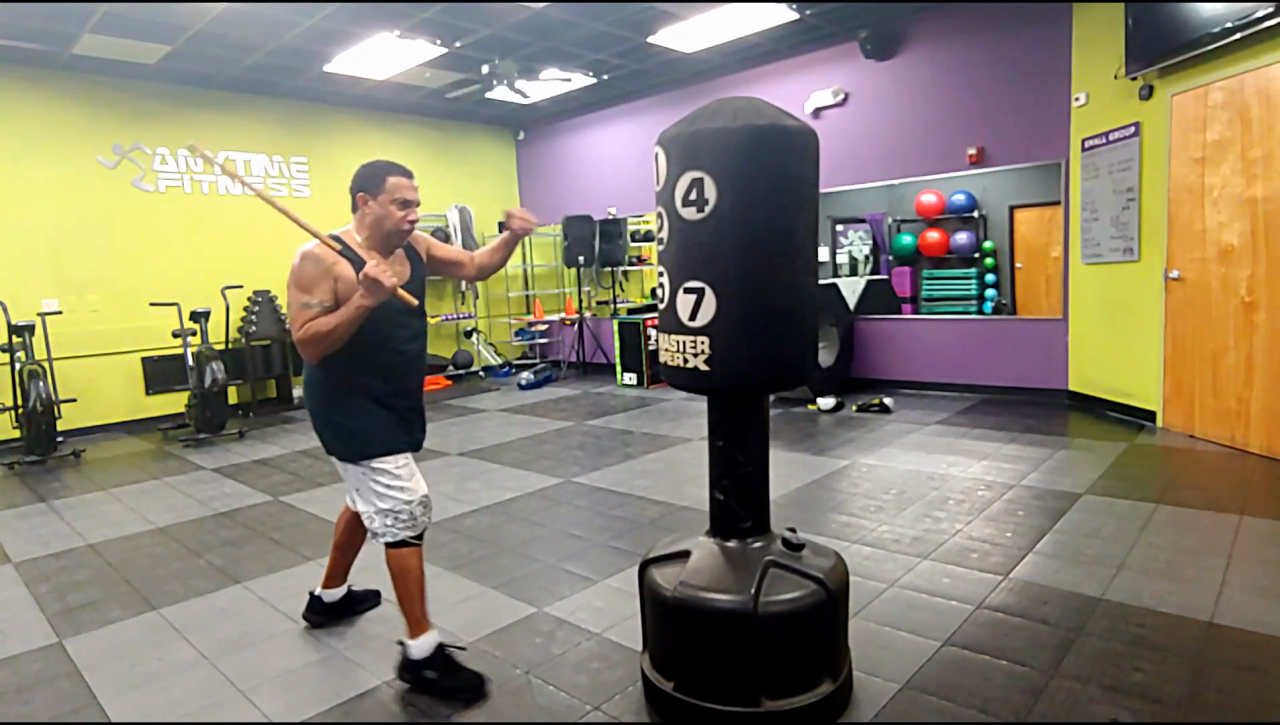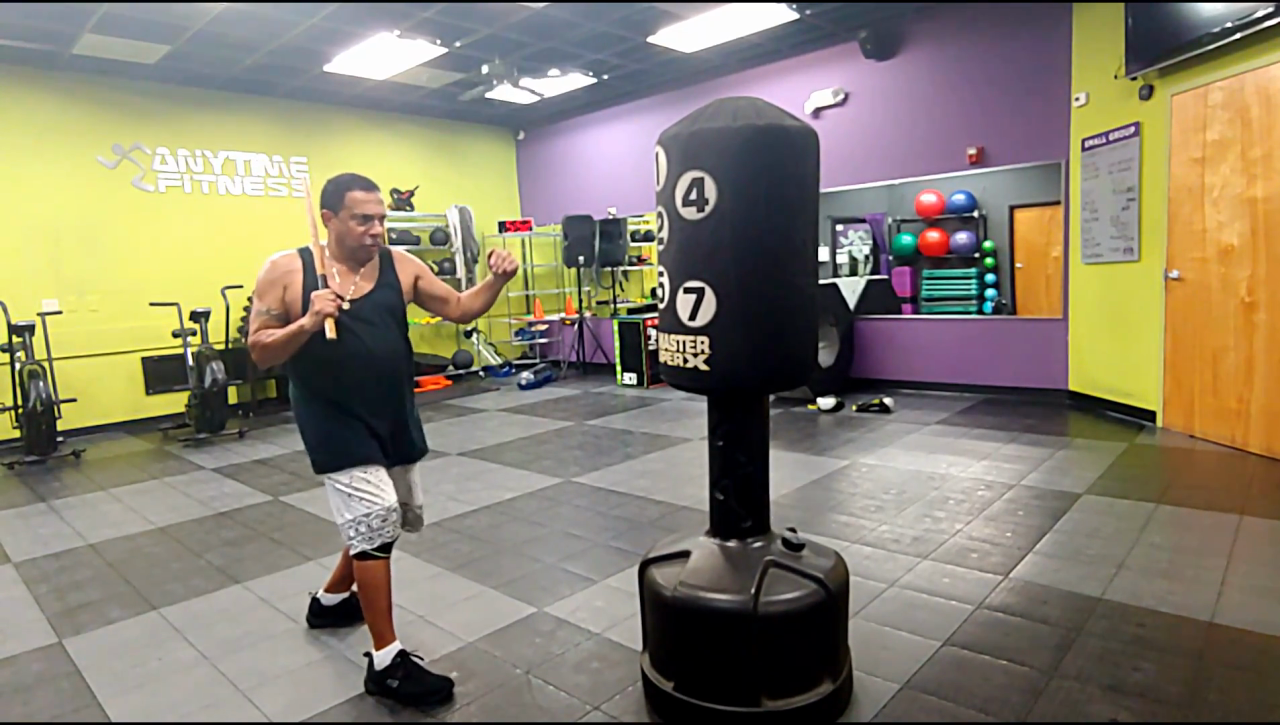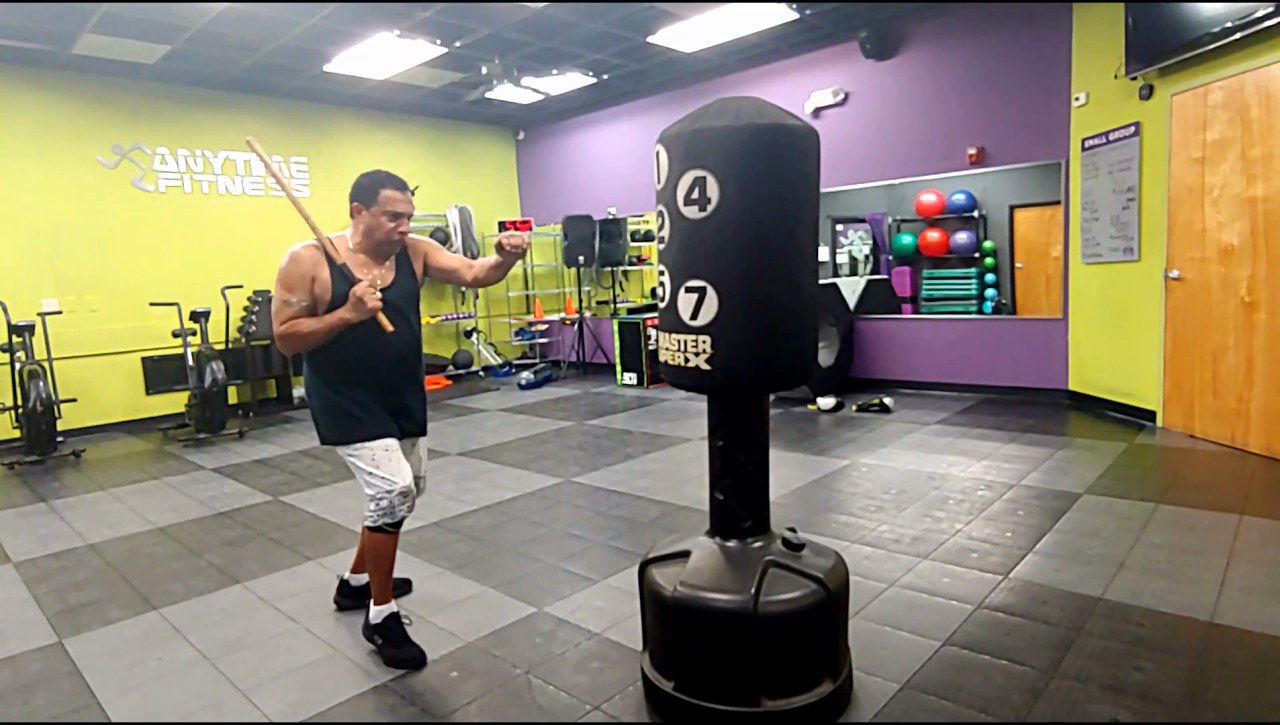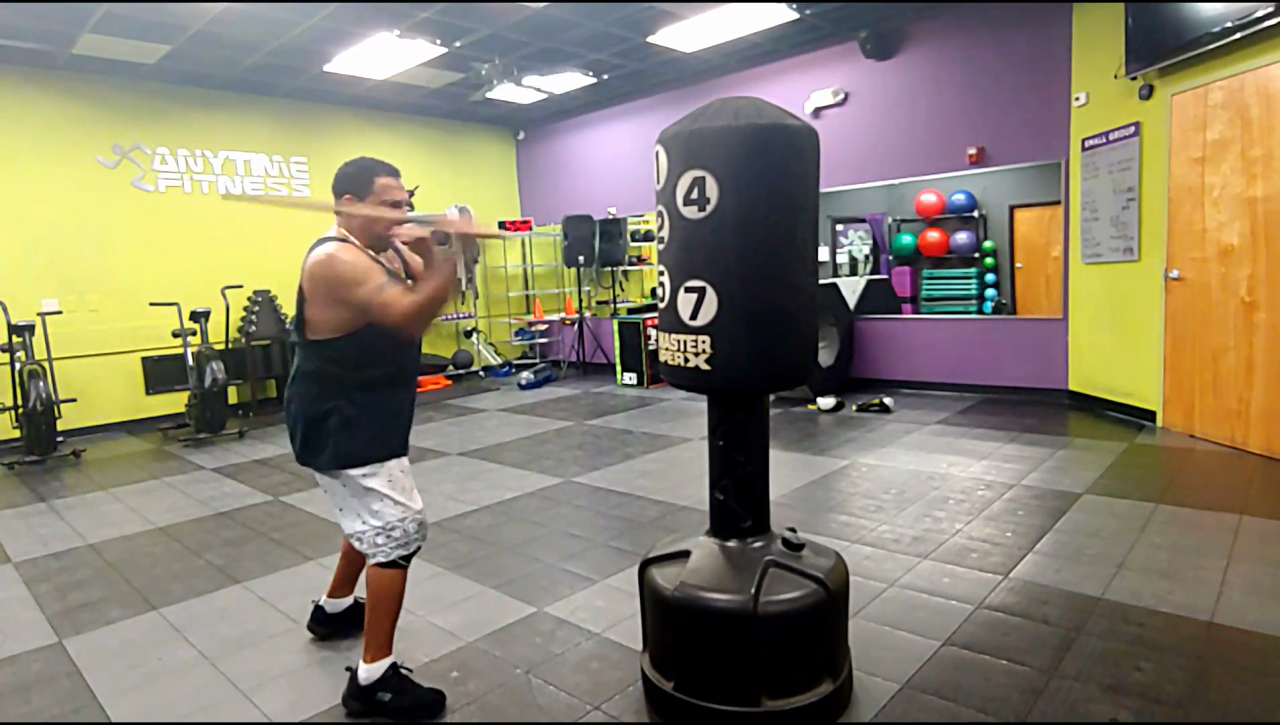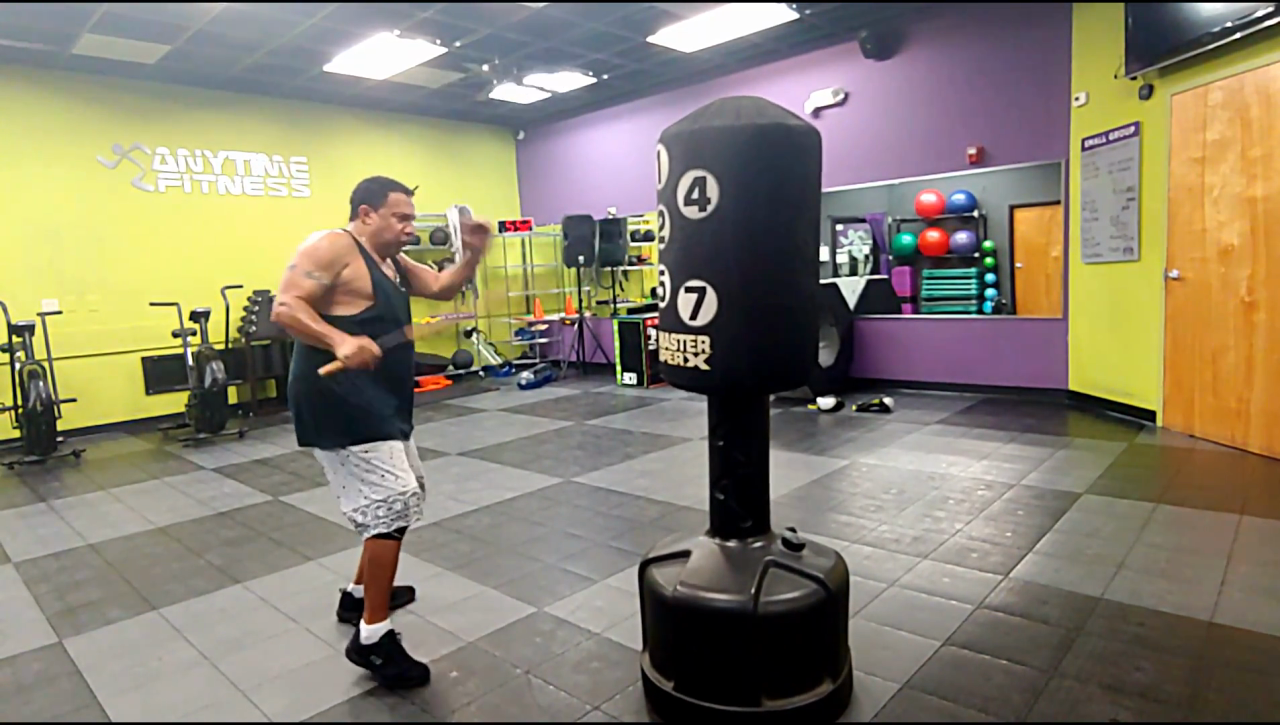
dt=1s
person 1, frame 1
left shoulder: (415, 247)
right shoulder: (320, 258)
left elbow: (478, 268)
right elbow: (308, 345)
left wrist: (510, 237)
right wrist: (363, 301)
left hip: (390, 404)
right hip: (351, 407)
left knee: (371, 499)
right knee: (404, 510)
left ankle: (328, 596)
right ankle: (420, 651)
person 1, frame 2
left shoulder: (399, 263)
right shoulder: (285, 271)
left elbow: (459, 309)
right elbow: (261, 352)
left wrist: (494, 283)
right wrist: (305, 323)
left hip: (396, 422)
right hip: (337, 426)
left knee: (383, 519)
right knee: (376, 522)
left ankle: (331, 599)
right ankle: (387, 663)
person 1, frame 3
left shoulder: (415, 251)
right shoulder: (306, 260)
left elbow: (476, 274)
right elbow: (286, 339)
left wrist: (506, 258)
right wrist: (350, 313)
left hip: (404, 400)
right hip: (348, 405)
left knee: (394, 496)
right knee: (392, 493)
left ankle: (358, 581)
right ankle: (381, 615)
person 1, frame 4
left shoulder: (386, 246)
right shoulder: (335, 259)
left elbow: (424, 288)
right elbow: (410, 319)
left wrist: (424, 253)
right wrist: (447, 270)
left hip: (368, 416)
right hip: (342, 423)
left knee: (370, 516)
right knee: (398, 531)
left ankle: (336, 607)
right ankle: (374, 677)
person 1, frame 5
left shoulder: (392, 260)
right shoulder: (329, 249)
left elbow: (440, 286)
right elbow: (285, 310)
left wrist: (471, 252)
right wrist: (338, 339)
left hip: (383, 407)
right hip: (340, 407)
left knee: (399, 498)
right knee: (392, 505)
left ankle: (362, 591)
right ankle: (372, 637)
